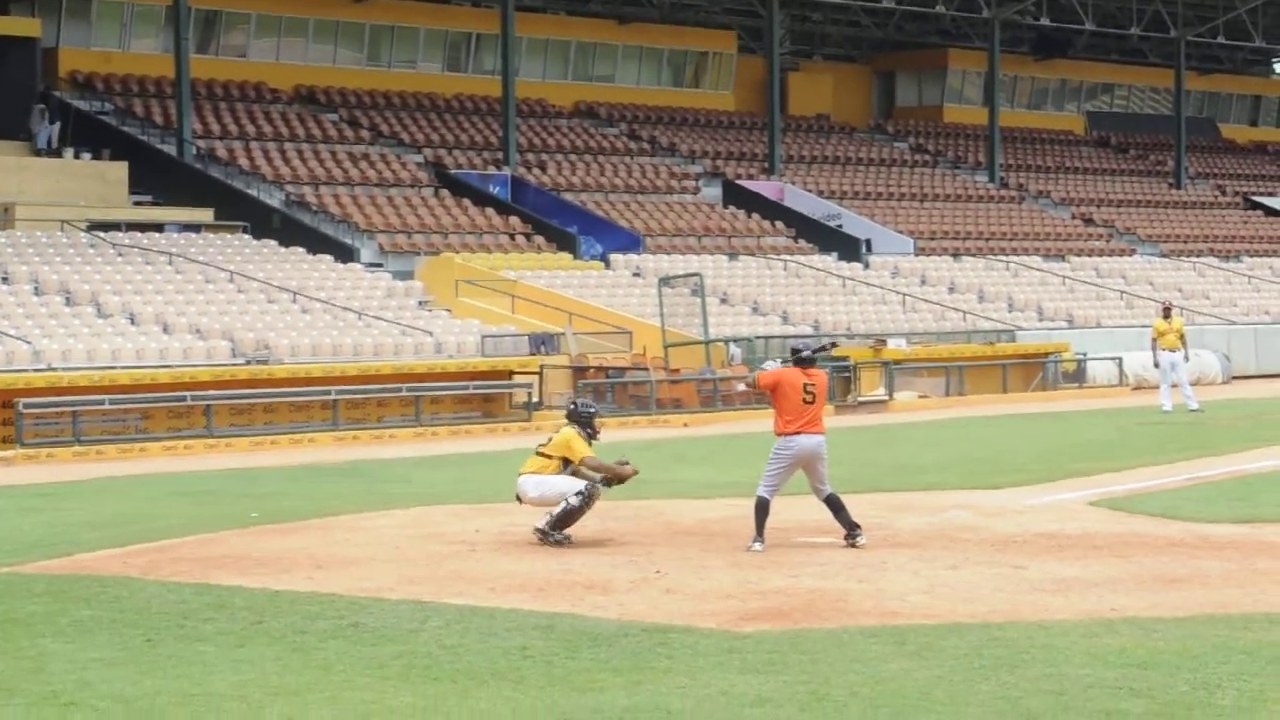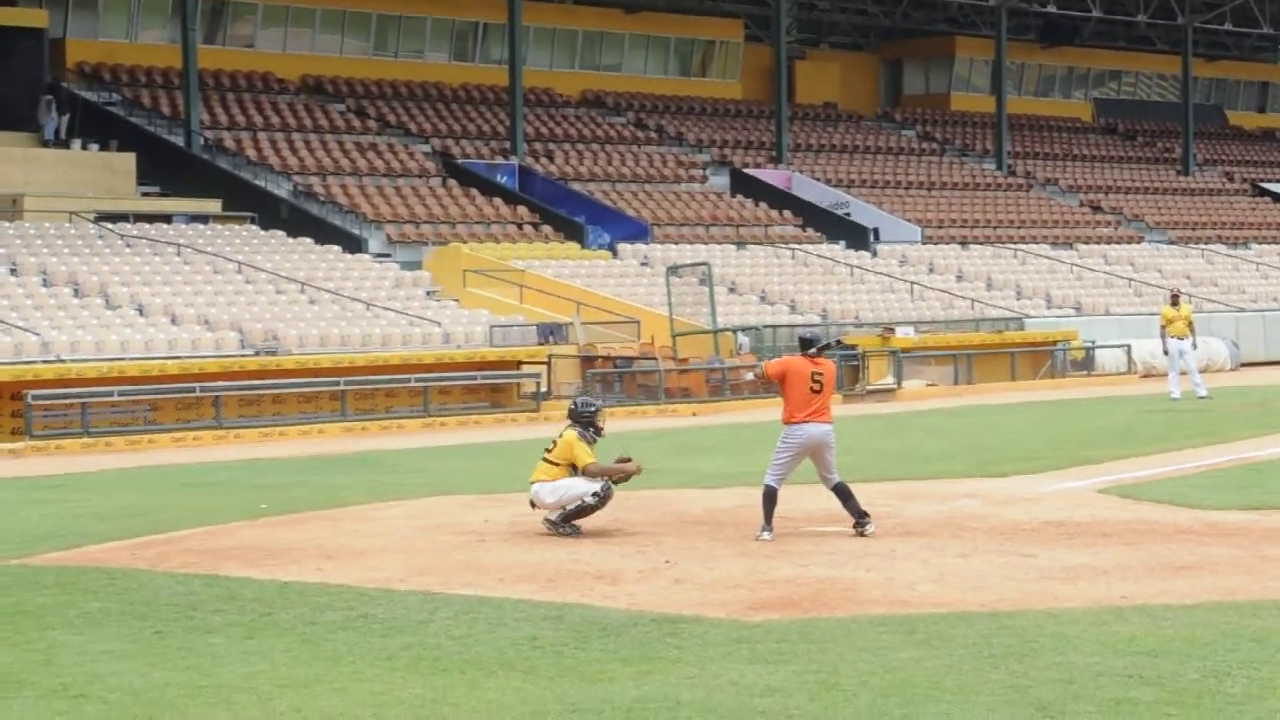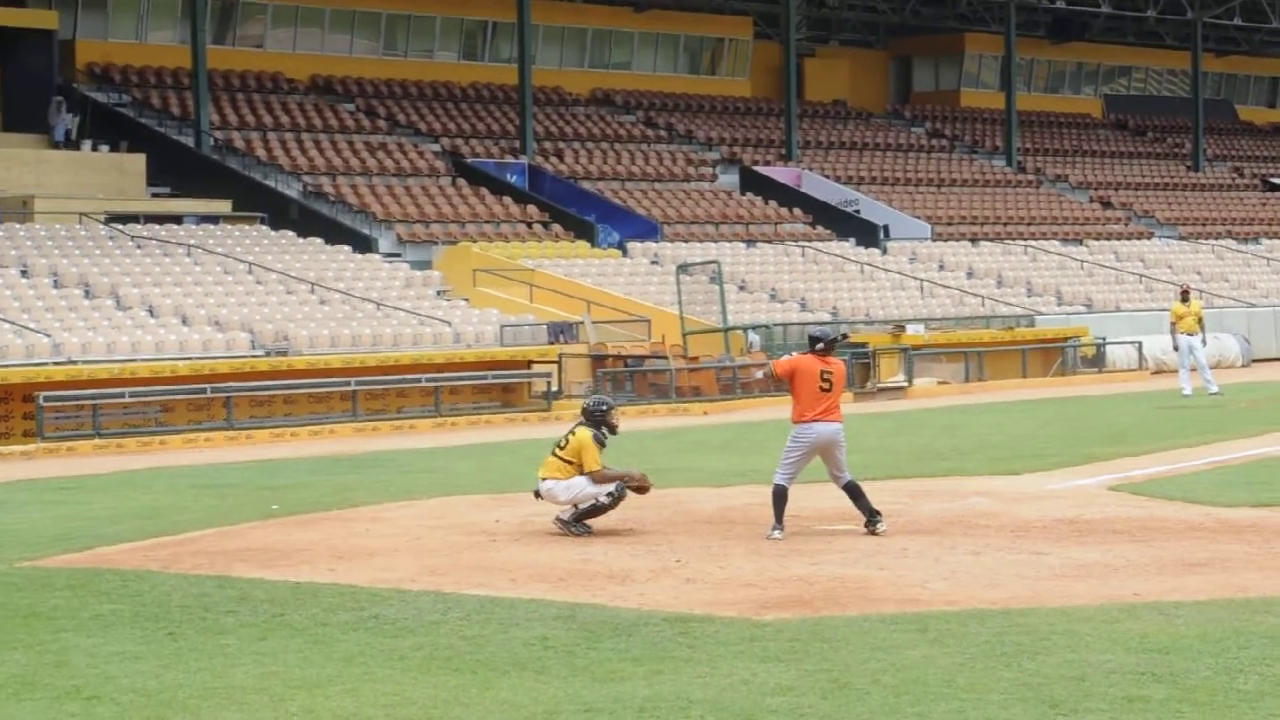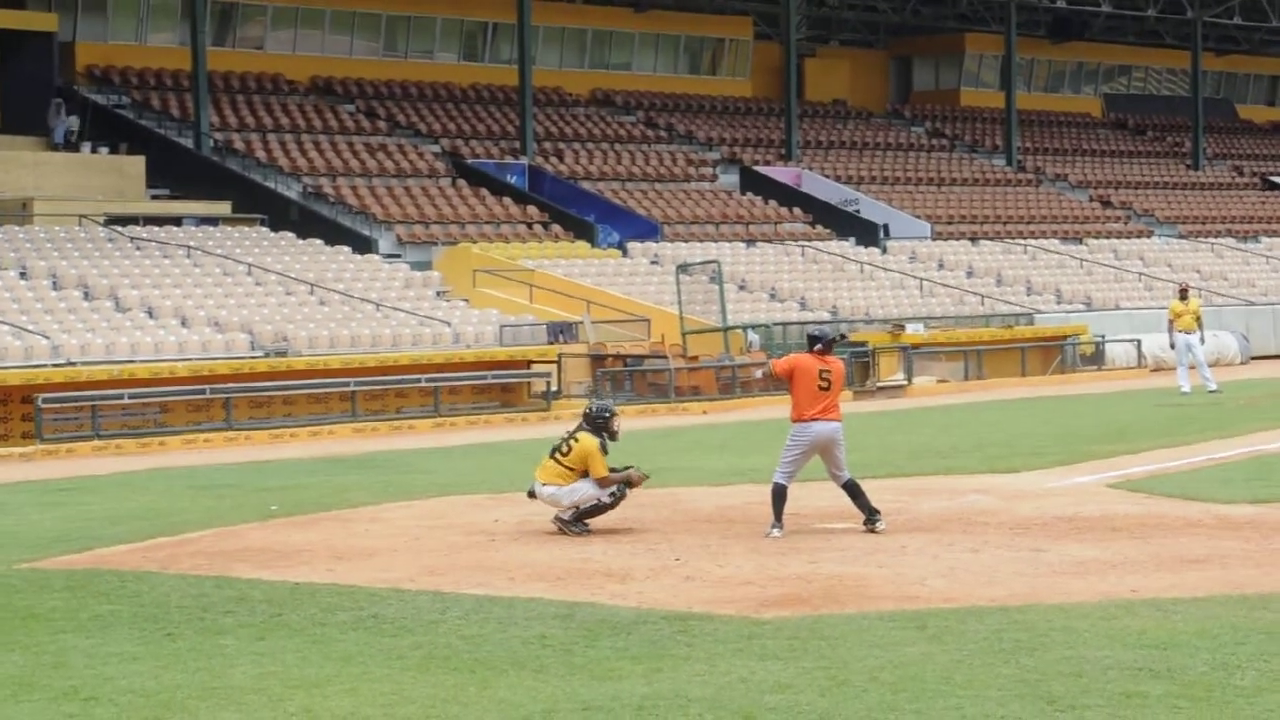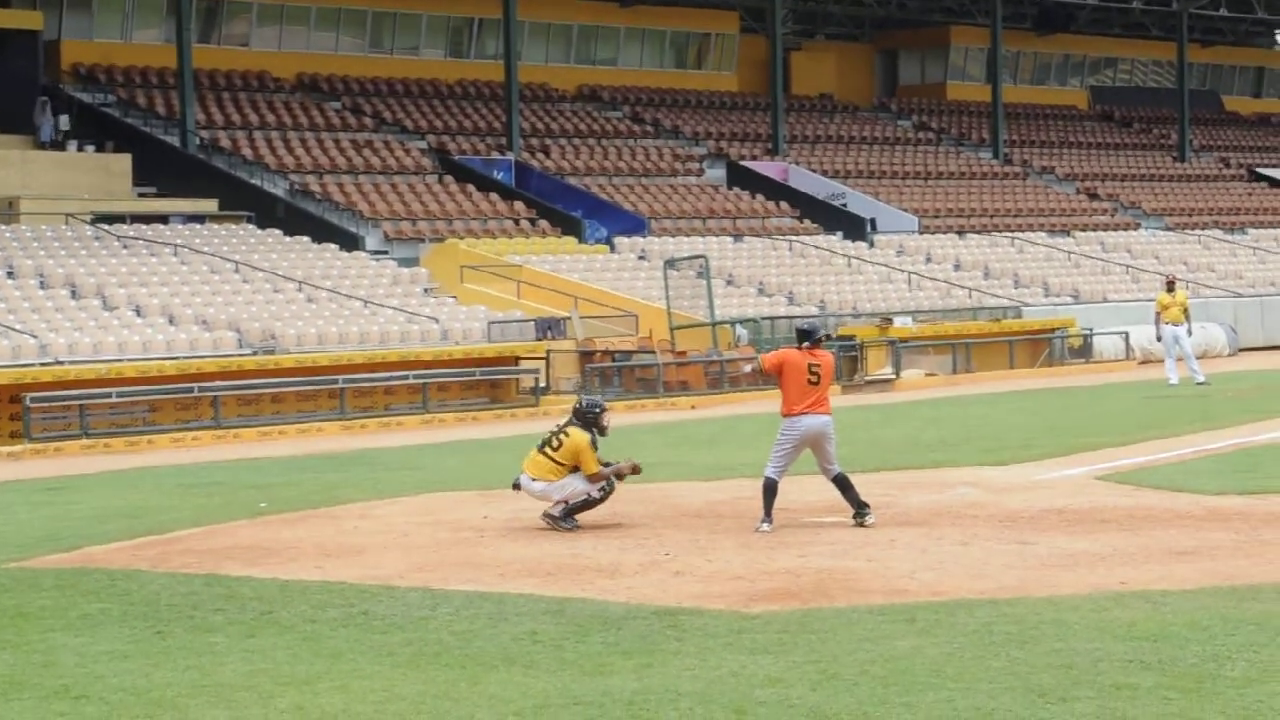
dt=0.2s
person 1, frame 1
left shoulder: (781, 374)
right shoulder: (822, 377)
left elbow: (750, 382)
left wrist: (766, 370)
left hip: (790, 442)
right hip: (817, 441)
left knee: (765, 490)
right knee: (823, 490)
left ankle: (758, 539)
right ankle: (854, 533)
person 1, frame 2
left shoulder: (789, 363)
right shoulder: (831, 367)
left elbow: (759, 373)
left wrist: (775, 363)
left hip: (797, 431)
right hip: (825, 430)
left knee: (773, 479)
right knee: (832, 479)
left ankle: (767, 528)
right ankle: (863, 521)
person 1, frame 3
left shoulder: (798, 362)
right shoulder: (840, 366)
left elbow: (767, 372)
left wrist: (785, 361)
left hip: (807, 430)
right hip: (835, 429)
left knee: (782, 478)
right knee: (843, 477)
left ankle: (778, 527)
right ankle: (875, 520)
person 1, frame 4
left shoulder: (797, 361)
right shoulder: (839, 365)
left elbow: (766, 371)
left wrist: (785, 361)
left hip: (806, 429)
right hip: (833, 428)
left knee: (782, 477)
right knee: (842, 476)
left ankle: (777, 525)
right ankle: (874, 518)
person 1, frame 5
left shoulder: (786, 356)
right shoulder: (828, 358)
left elbow: (756, 367)
left wrist: (774, 356)
left hip: (796, 423)
right hip: (823, 421)
left knee: (773, 471)
right knee: (832, 470)
left ankle: (767, 519)
right ankle: (863, 512)
